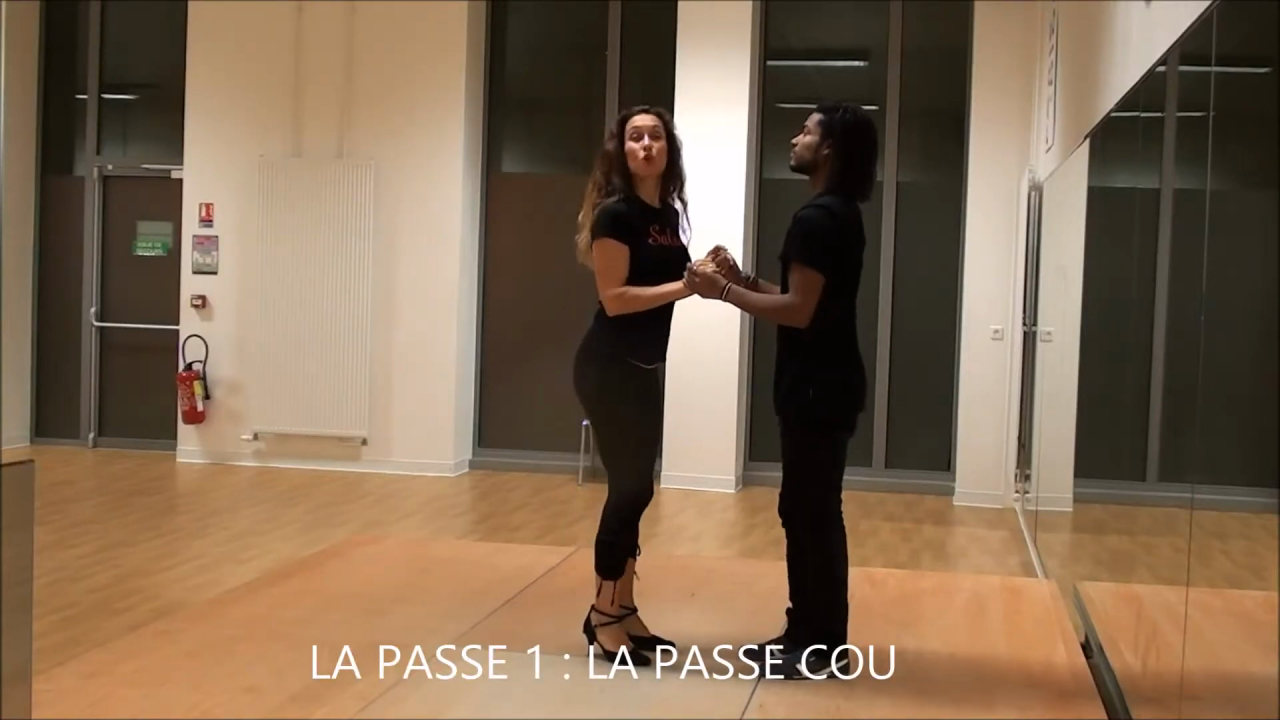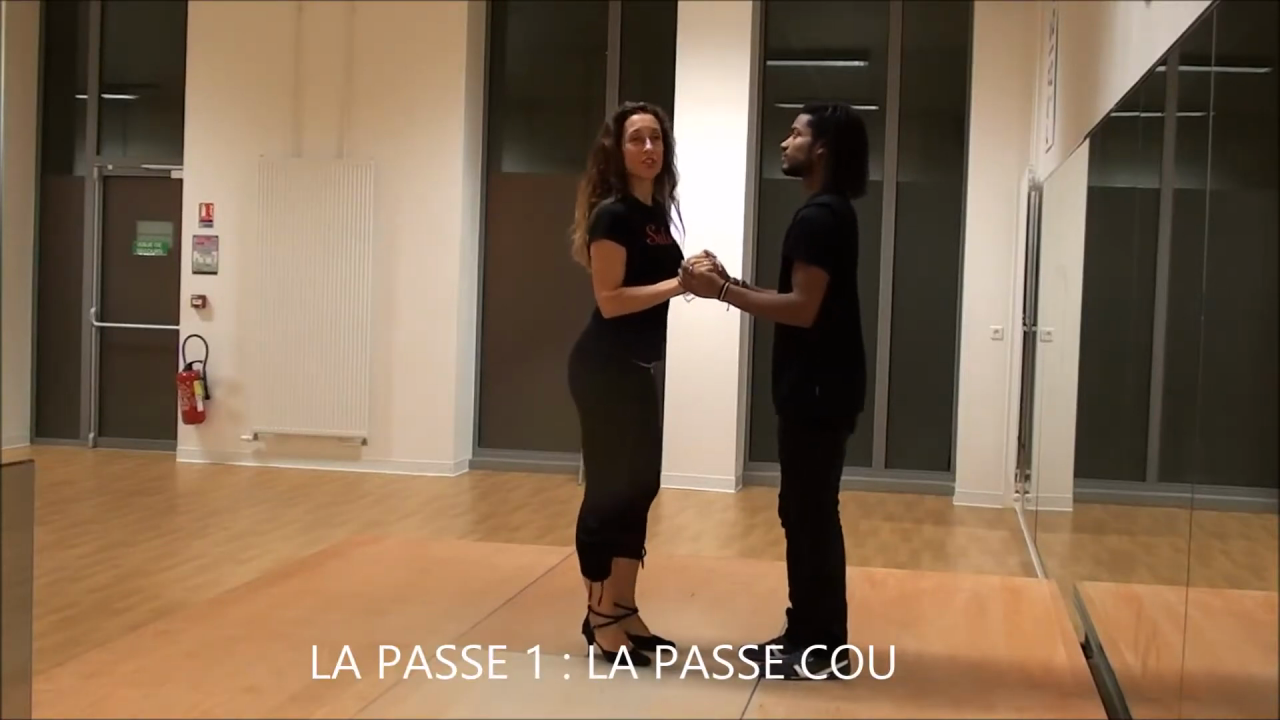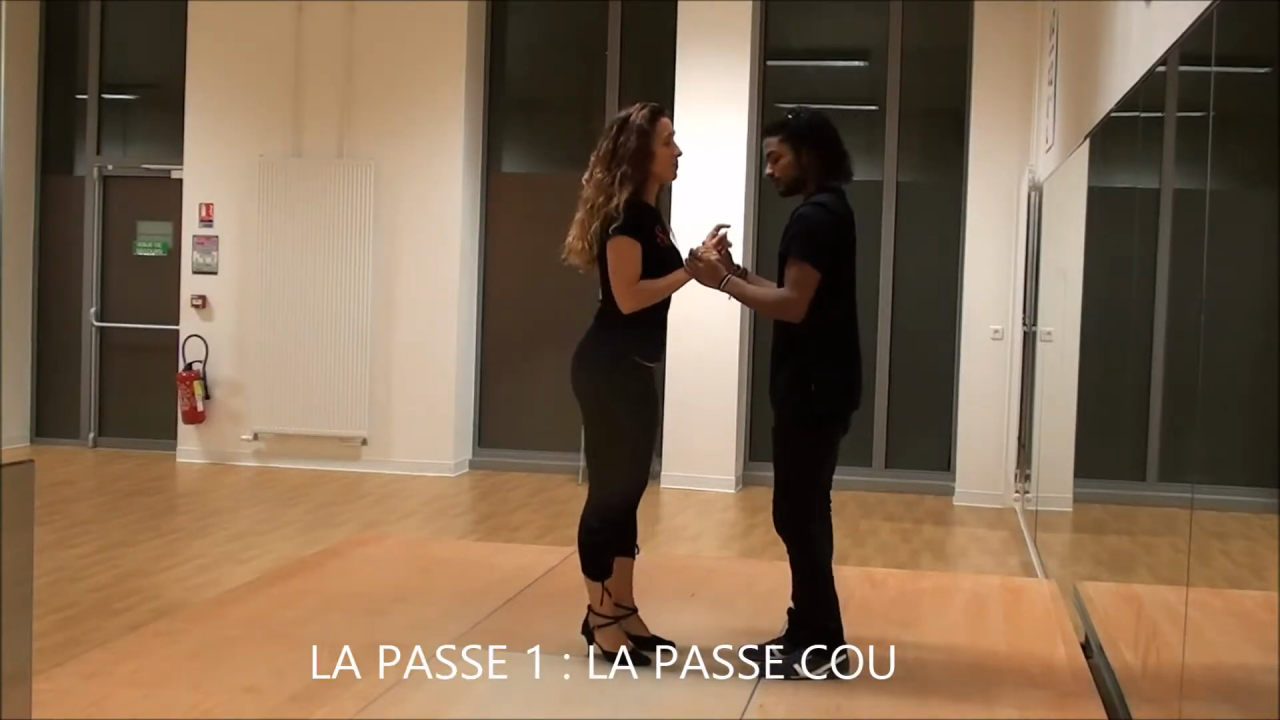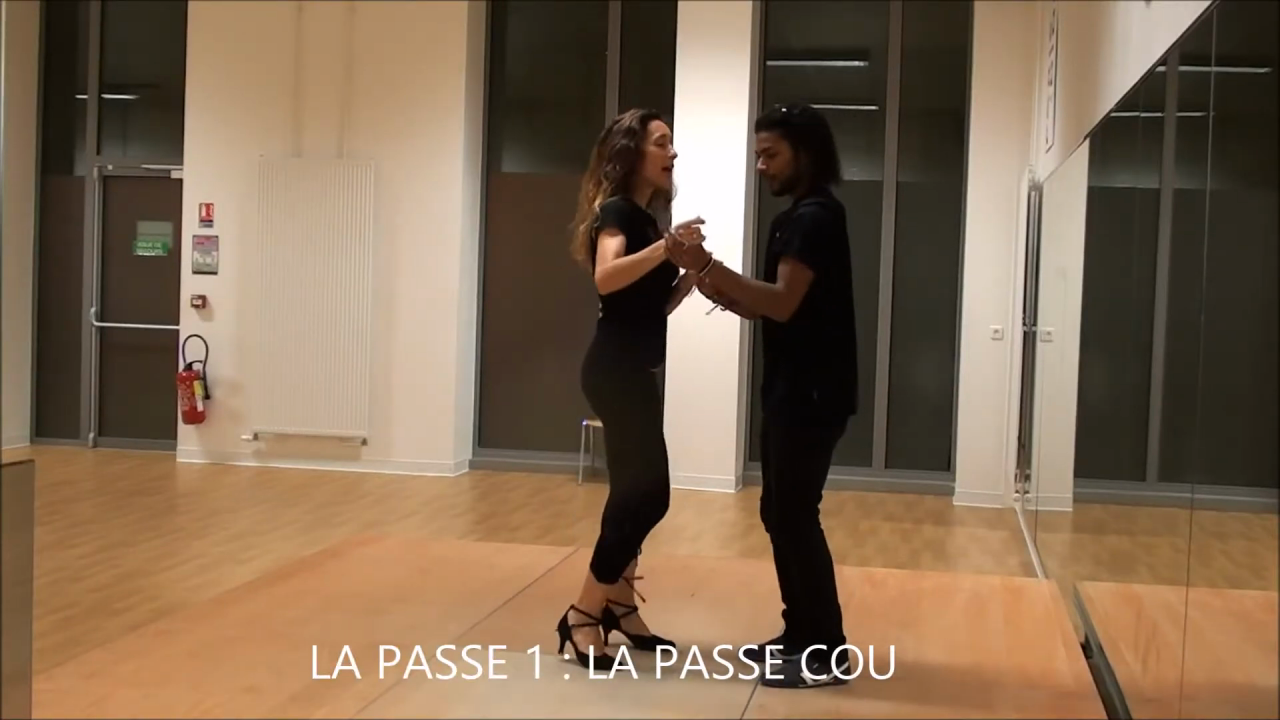
dt=0.7s
person 1, frame 1
left shoulder: (817, 217)
right shoulder: (839, 216)
left elbow: (798, 310)
left wrist: (723, 291)
right wrist: (743, 279)
left hip: (818, 389)
right hip: (819, 385)
left knee: (814, 515)
right knee: (802, 512)
left ankle: (824, 645)
right ankle: (805, 632)
person 1, frame 2
left shoulder: (819, 217)
right shoulder: (828, 214)
left elbow: (802, 310)
left wrist: (720, 293)
right wrist: (731, 283)
left hip: (819, 390)
right hip: (812, 388)
left knee: (813, 515)
right knee: (799, 513)
left ankle: (824, 647)
right ankle: (804, 633)
person 1, frame 3
left shoulder: (813, 216)
right shoulder: (830, 212)
left elbow: (792, 306)
left wrist: (721, 281)
right wrist: (734, 271)
left hip: (813, 388)
right hip: (819, 385)
left knee: (796, 514)
right knee: (806, 511)
left ankle: (823, 644)
right ankle: (806, 633)
person 1, frame 4
left shoulder: (816, 217)
right shoulder: (794, 218)
left elbow: (781, 303)
right elbow: (763, 306)
left wrist: (705, 268)
right wrist: (707, 276)
left hip: (813, 393)
right hip: (793, 390)
left knee: (792, 517)
right knee: (783, 513)
left ankle: (826, 650)
right ankle: (802, 634)
person 2, frame 1
left shoulder: (667, 214)
right shoulder: (616, 213)
right elbow: (614, 298)
right wrist: (687, 286)
left hip: (642, 367)
right hip: (608, 366)
left knee: (634, 487)
right knee: (631, 486)
left ankle: (623, 610)
right ankle: (602, 616)
person 2, frame 2
left shoulder: (656, 211)
right shoulder: (612, 214)
right elbow: (610, 300)
right wrist: (678, 283)
left hip: (637, 368)
right hip: (604, 368)
left knee: (640, 487)
right knee: (608, 488)
left ankle: (624, 610)
right ankle: (600, 617)
person 2, frame 3
left shoulder: (648, 214)
right shoulder: (625, 213)
right elbow: (628, 297)
right wrist: (692, 270)
left hip: (634, 368)
right hip: (607, 368)
left knee: (630, 487)
right knee: (609, 489)
left ankle: (622, 609)
right ankle: (600, 617)
person 2, frame 4
left shoulder: (649, 215)
right shoulder: (618, 211)
right elbow: (606, 278)
left wrist: (691, 274)
right wrist: (666, 247)
left hip: (635, 369)
right hip: (617, 370)
left knee: (632, 490)
right knee: (647, 494)
left ankle: (618, 604)
right ankle: (583, 612)
